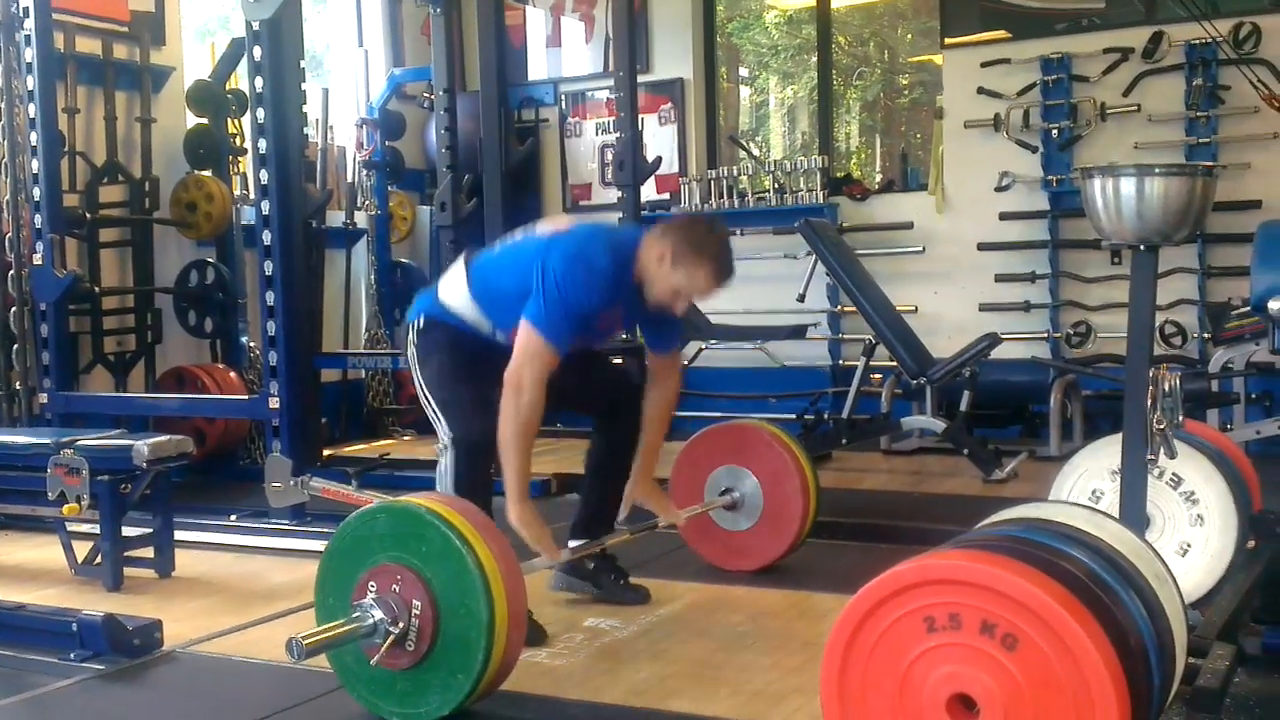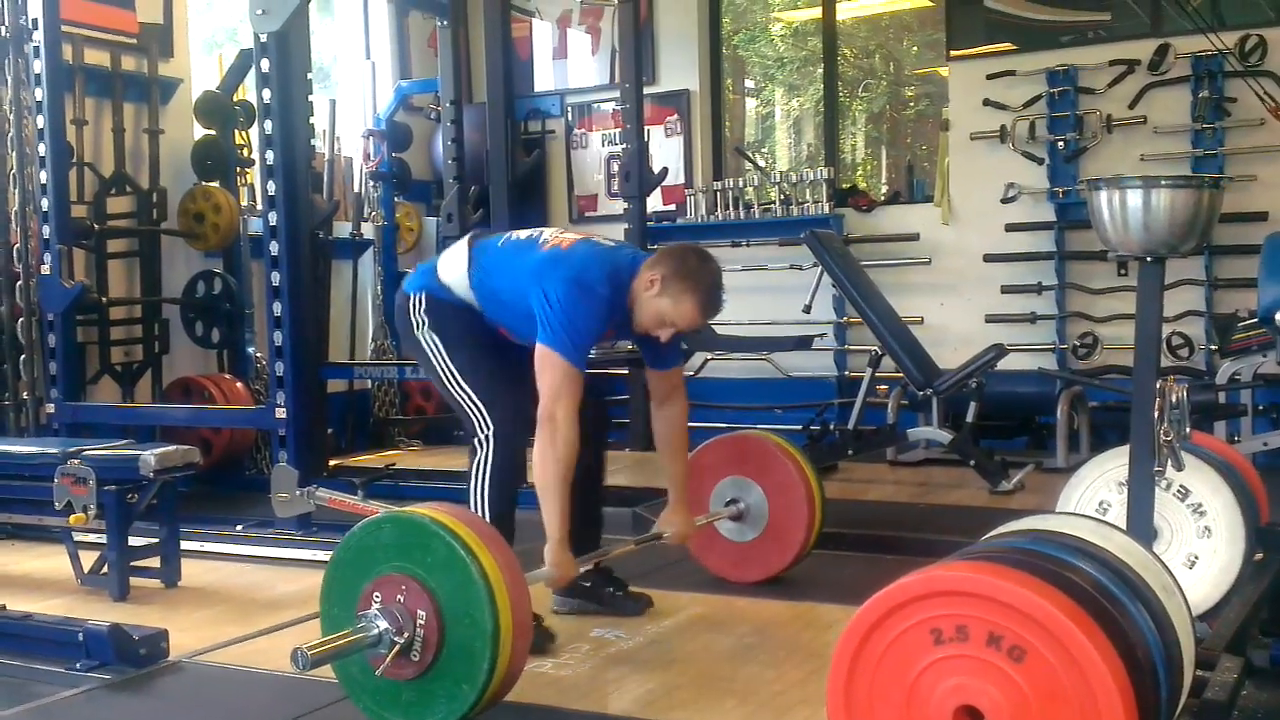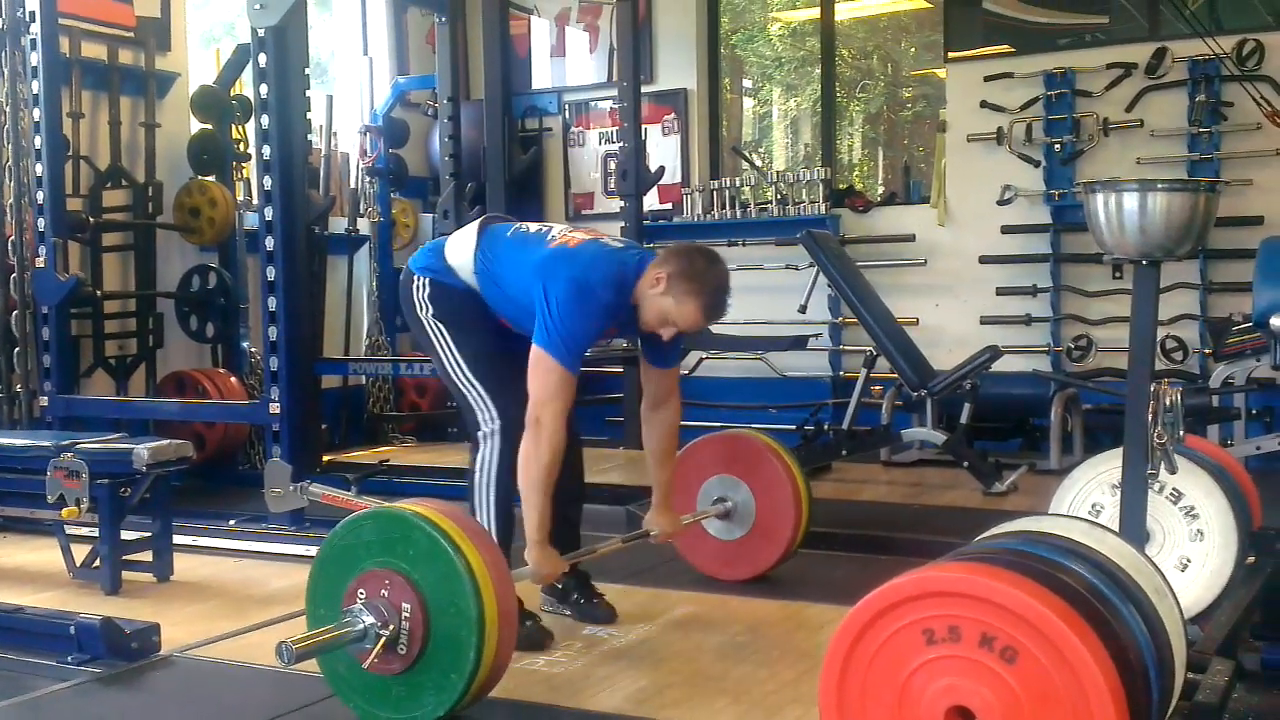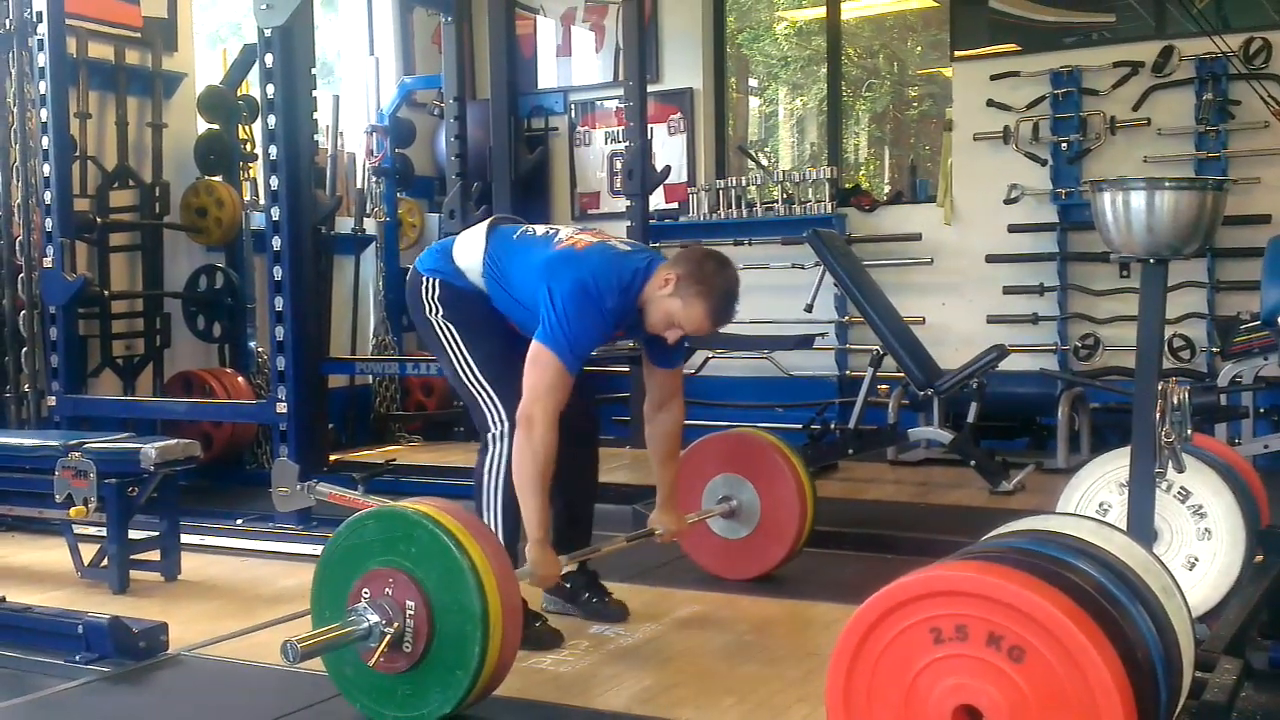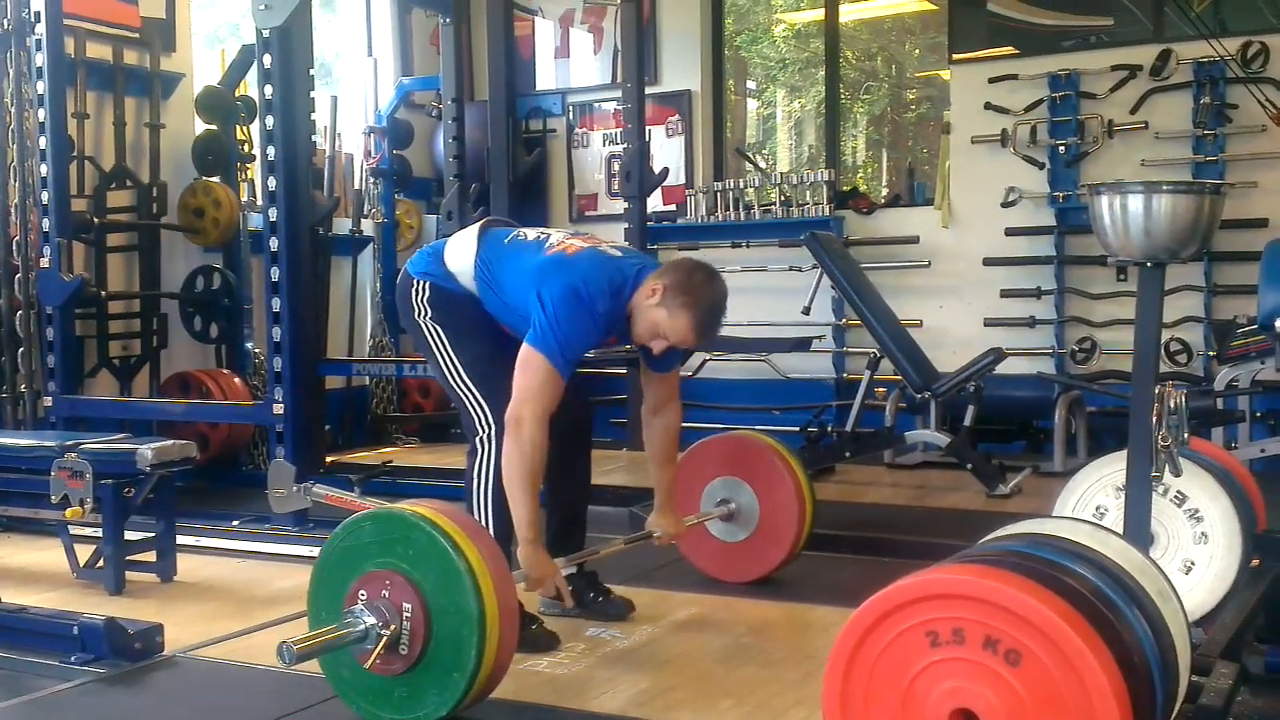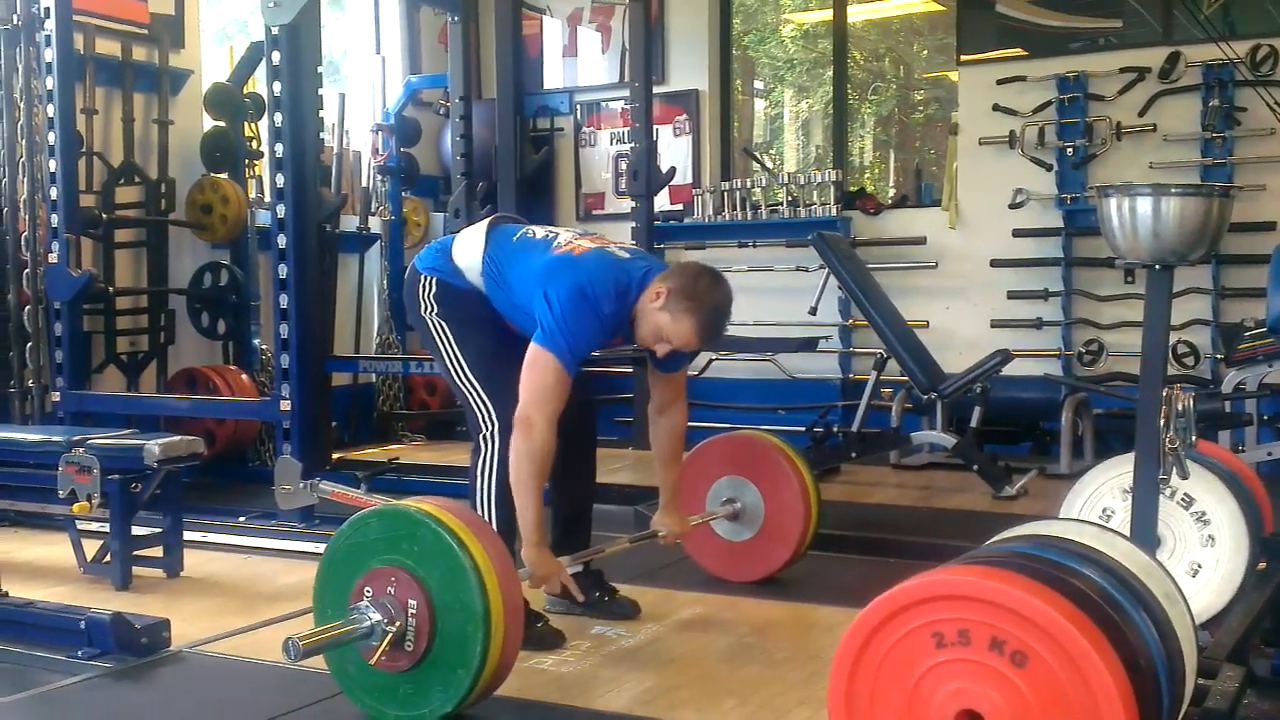
dt=0.3s
person 1, frame 1
left shoulder: (663, 277)
right shoulder: (581, 265)
left elbow: (662, 380)
right elbow: (522, 384)
left wrist: (643, 477)
right wrist: (518, 501)
left hip: (509, 331)
right hip: (445, 327)
left knee: (624, 400)
right knee: (469, 438)
left ankle: (585, 557)
person 1, frame 2
left shoulder: (659, 297)
right shoulder: (580, 289)
left elbow: (669, 399)
right elbow: (554, 416)
left wrist: (678, 503)
right wrist: (557, 543)
left hip: (501, 318)
right hip: (439, 304)
left knee: (589, 424)
right knee: (505, 428)
left ankle: (580, 575)
person 1, frame 3
left shoulder: (662, 296)
right shoulder: (581, 290)
left elbow: (661, 403)
right elbow: (542, 419)
left wrist: (661, 504)
right wrist: (537, 544)
left hip: (501, 296)
right hip: (443, 284)
left knee: (563, 427)
right knee: (502, 422)
left ankle: (563, 578)
person 1, frame 4
left shoulder: (668, 299)
right shoulder: (586, 291)
left elbow: (664, 404)
right elbow: (535, 417)
left wrist: (666, 503)
right wrist: (537, 543)
left hip: (506, 295)
right hip: (449, 285)
left knee: (579, 421)
right knee: (508, 423)
left ankle: (571, 576)
person 1, frame 5
left shoulder: (668, 304)
right shoulder: (578, 299)
left elbow: (661, 408)
right elbow: (524, 421)
left wrist: (664, 506)
right wrist: (530, 546)
left hip: (500, 297)
right hip: (442, 288)
left knee: (572, 420)
right knee: (497, 425)
left ankle: (568, 578)
person 1, frame 6
left shoulder: (675, 307)
right shoulder: (584, 299)
left elbow: (668, 407)
right elbow: (532, 420)
left wrist: (669, 505)
right wrist: (534, 546)
left hip: (506, 290)
right hip: (449, 284)
left knee: (577, 418)
right knee: (501, 423)
left ankle: (574, 577)
